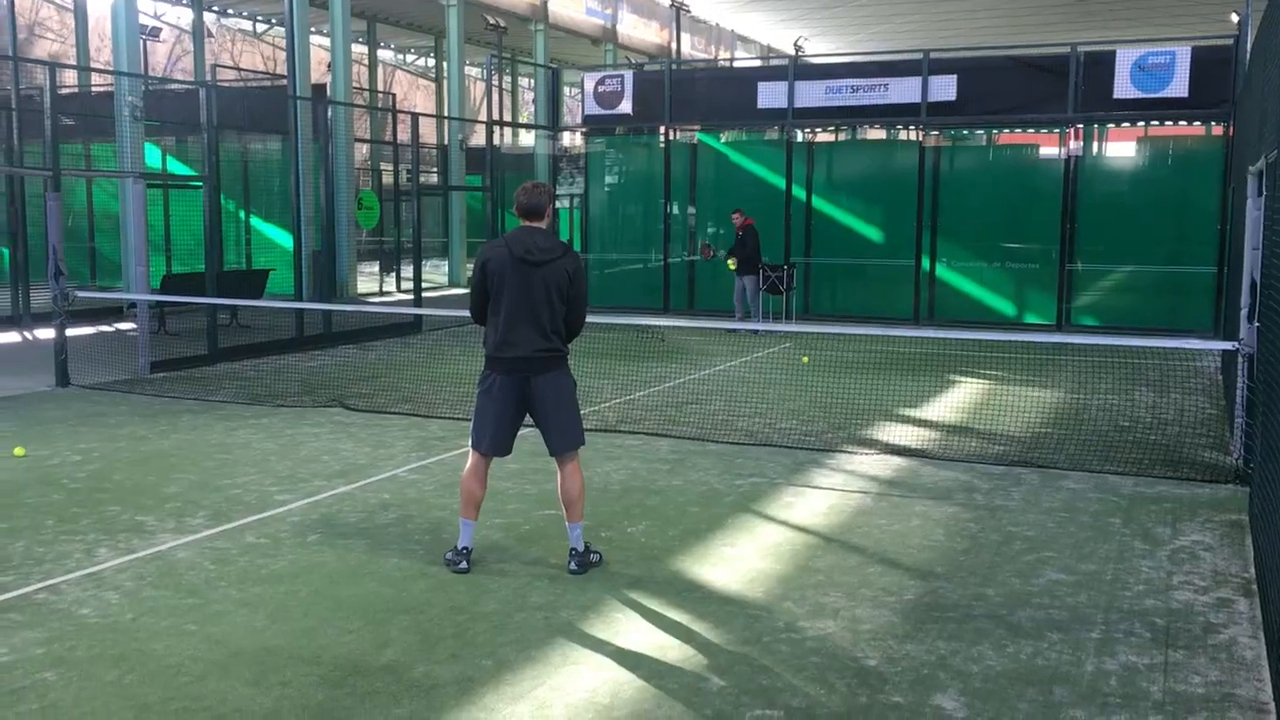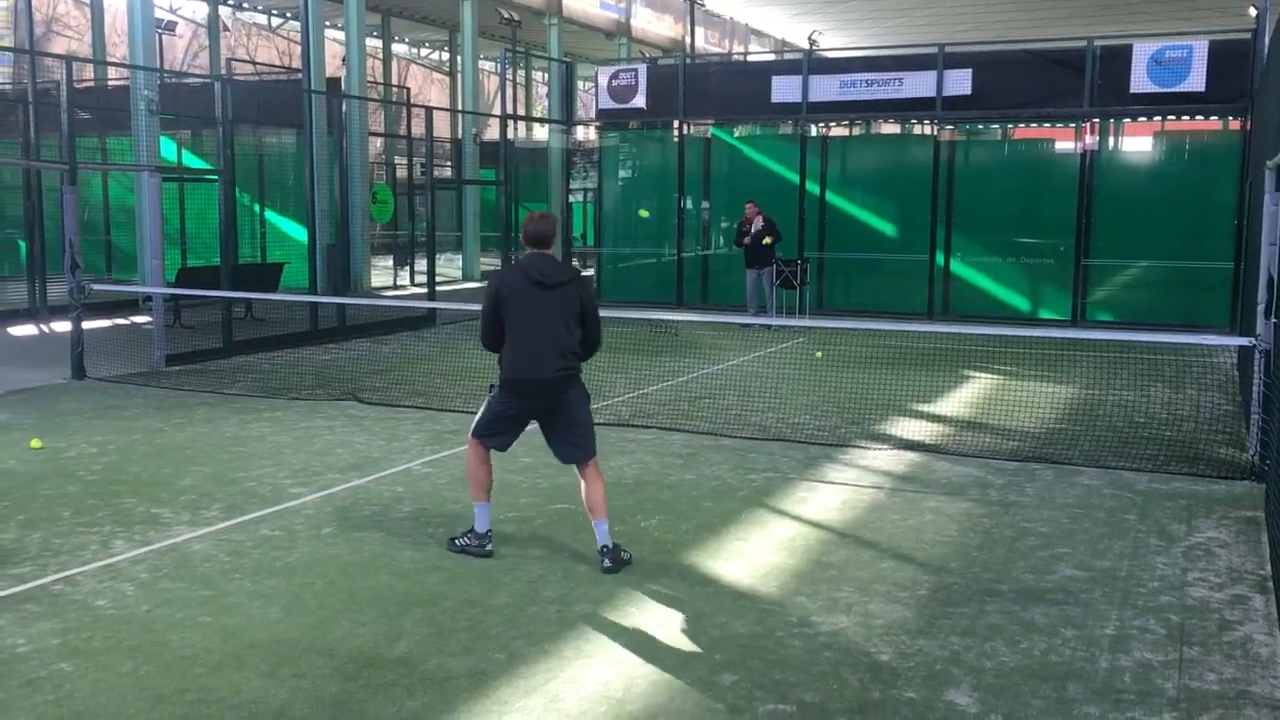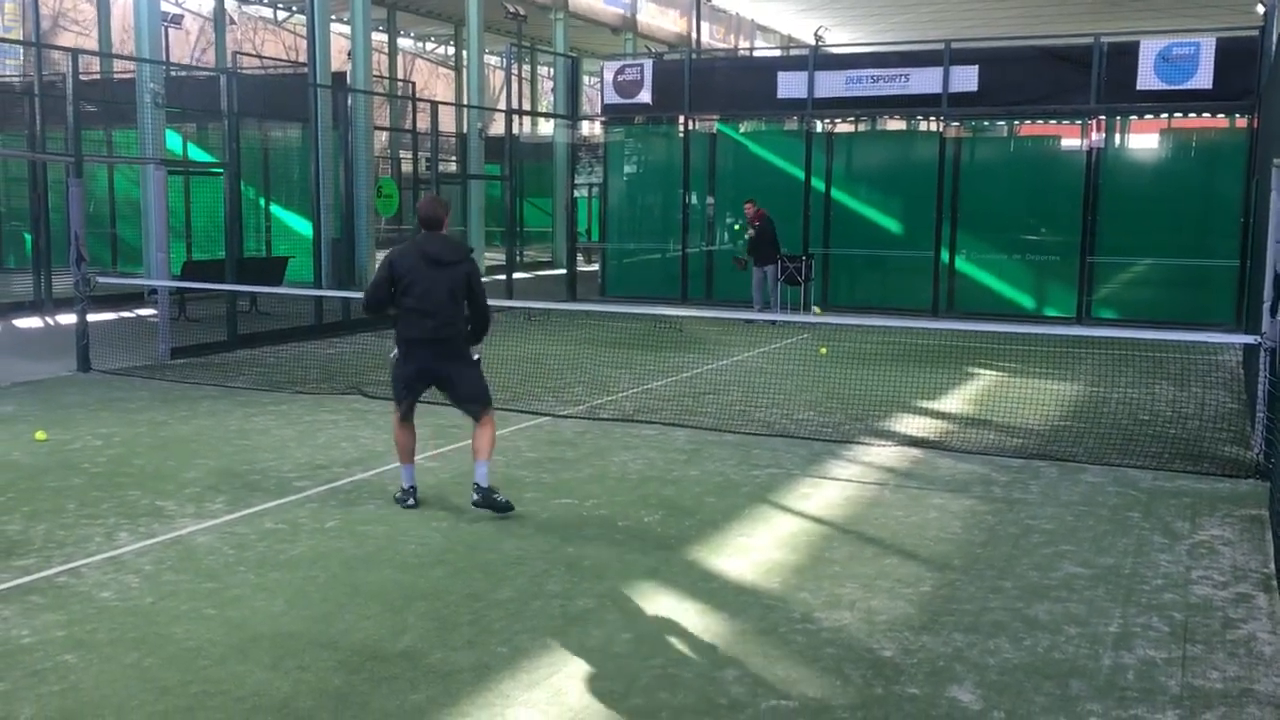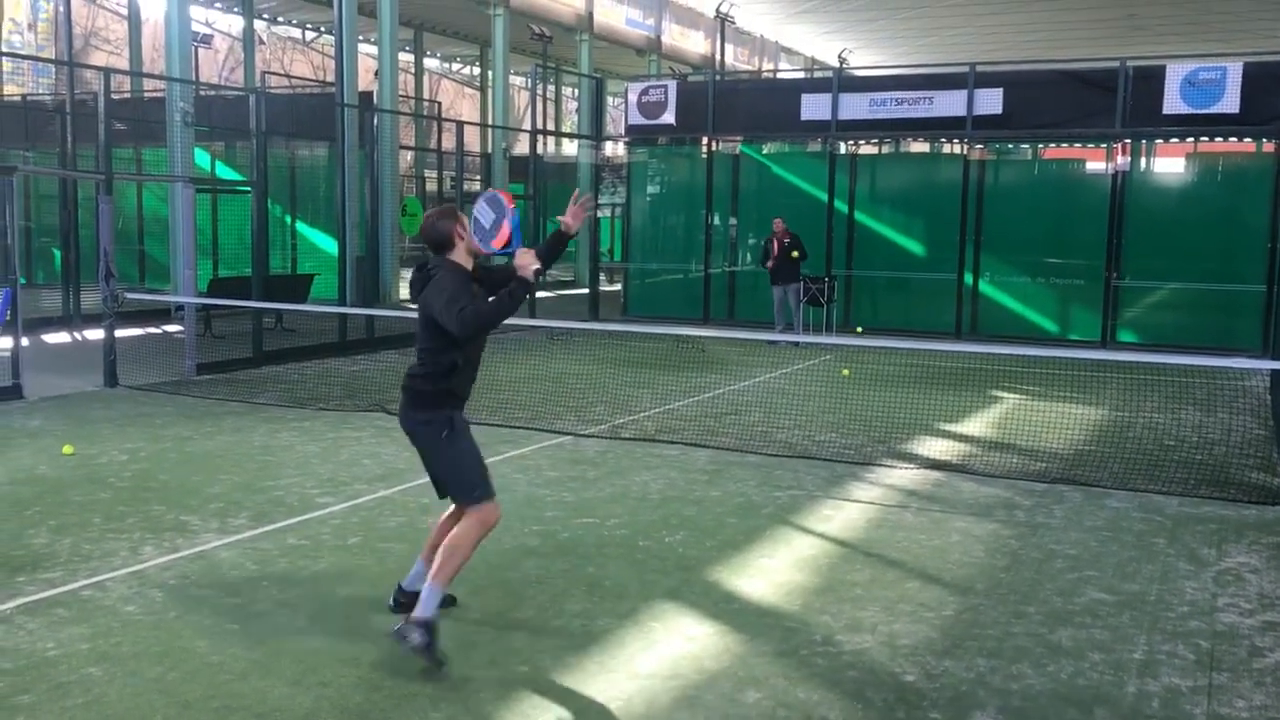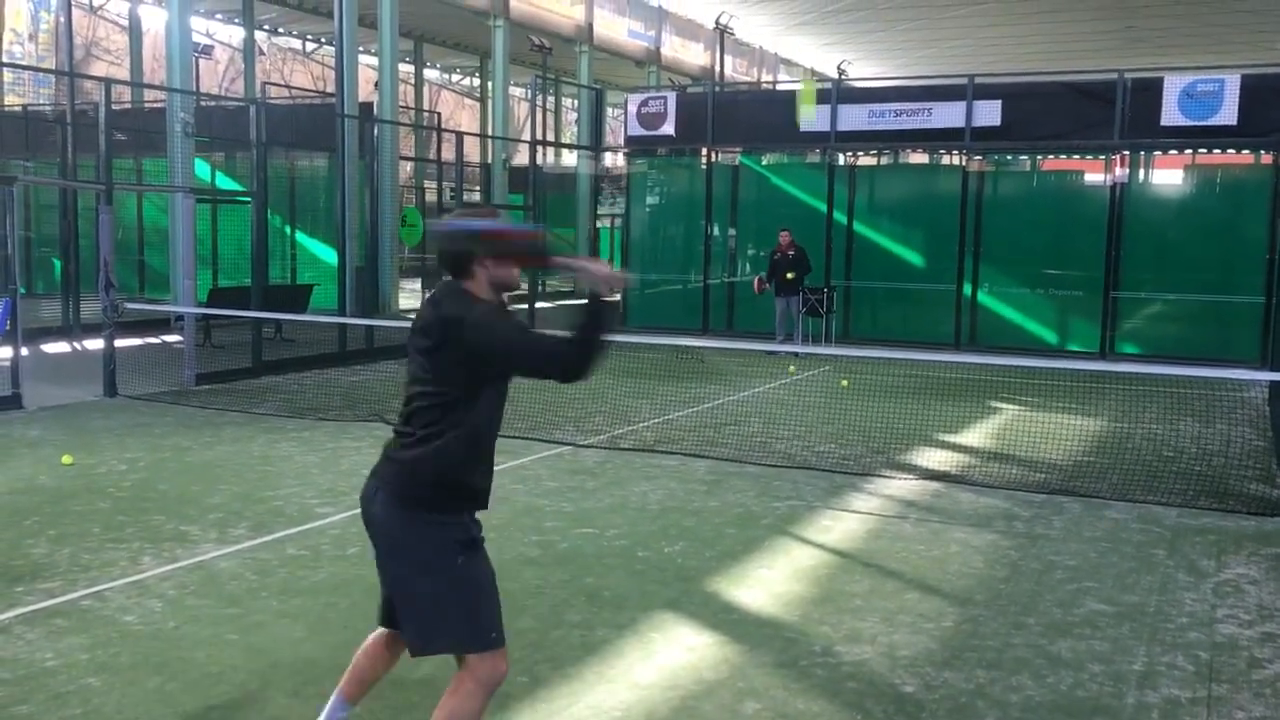
dt=1s
person 1, frame 1
left shoulder: (491, 254)
right shoulder: (568, 259)
left elbow: (477, 313)
right elbow: (575, 323)
left hip: (501, 368)
right hip: (550, 369)
left knee: (479, 458)
right knee: (568, 459)
left ankle: (463, 548)
right ankle: (578, 550)
person 1, frame 2
left shoulder: (503, 281)
right shoulder: (575, 281)
left elbow: (491, 340)
right elbow: (593, 340)
left hip: (518, 386)
right hip: (566, 385)
left knee: (478, 445)
right knee: (588, 467)
left ankle: (481, 534)
right ankle: (606, 548)
person 1, frame 3
left shoulder: (398, 256)
right shoulder: (464, 259)
left elbow: (371, 305)
right elbow: (481, 316)
left wrist: (402, 314)
right wrist: (466, 342)
left hip: (410, 353)
right hip: (454, 353)
left knee: (402, 414)
right knee: (485, 418)
left ankle: (407, 489)
right ankle: (482, 486)
person 1, frame 4
left shoulder: (467, 277)
right shoulder: (445, 284)
left elbow: (530, 264)
right elbow: (470, 324)
left wrist: (565, 232)
right wrist: (519, 282)
left hip: (440, 409)
right hip: (432, 412)
left knee: (469, 506)
right knee: (482, 513)
left ankle: (413, 589)
right ankle: (420, 620)
person 1, frame 5
left shoulder: (449, 314)
right shoulder: (473, 320)
right elbow: (566, 364)
right wrist: (597, 295)
left hip: (390, 491)
right hip: (429, 512)
left knee: (400, 629)
right knee: (486, 665)
